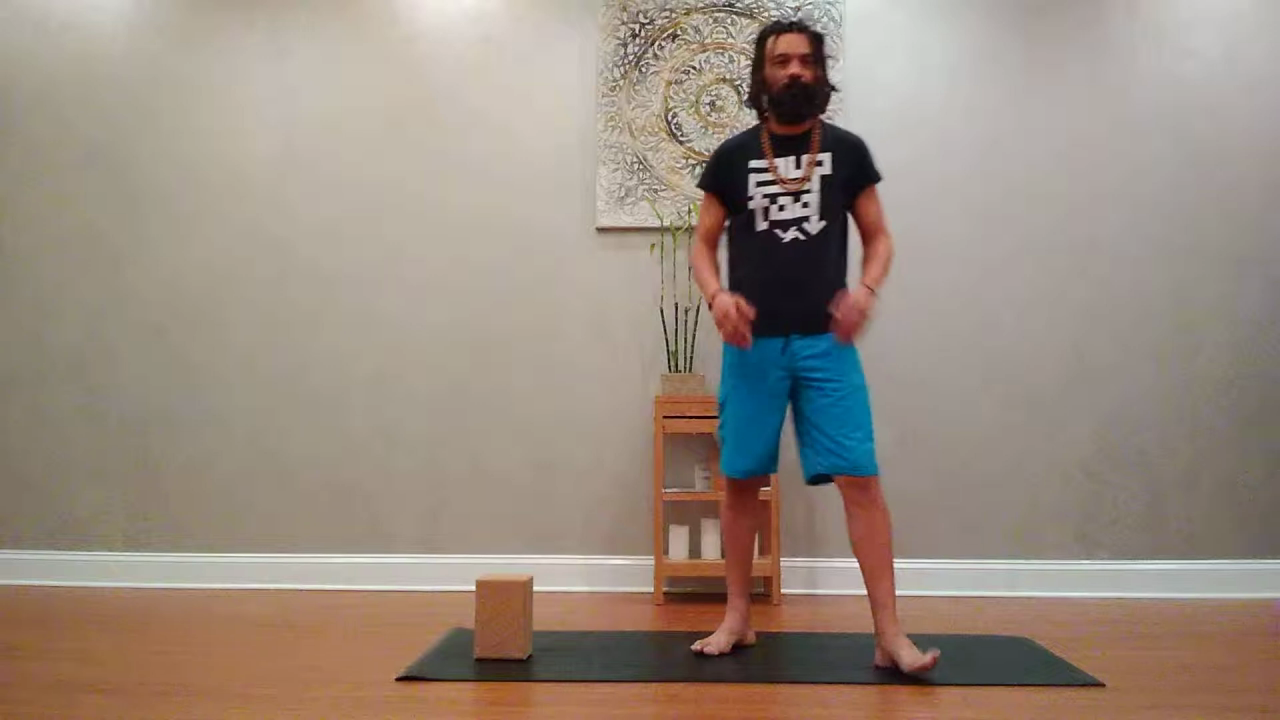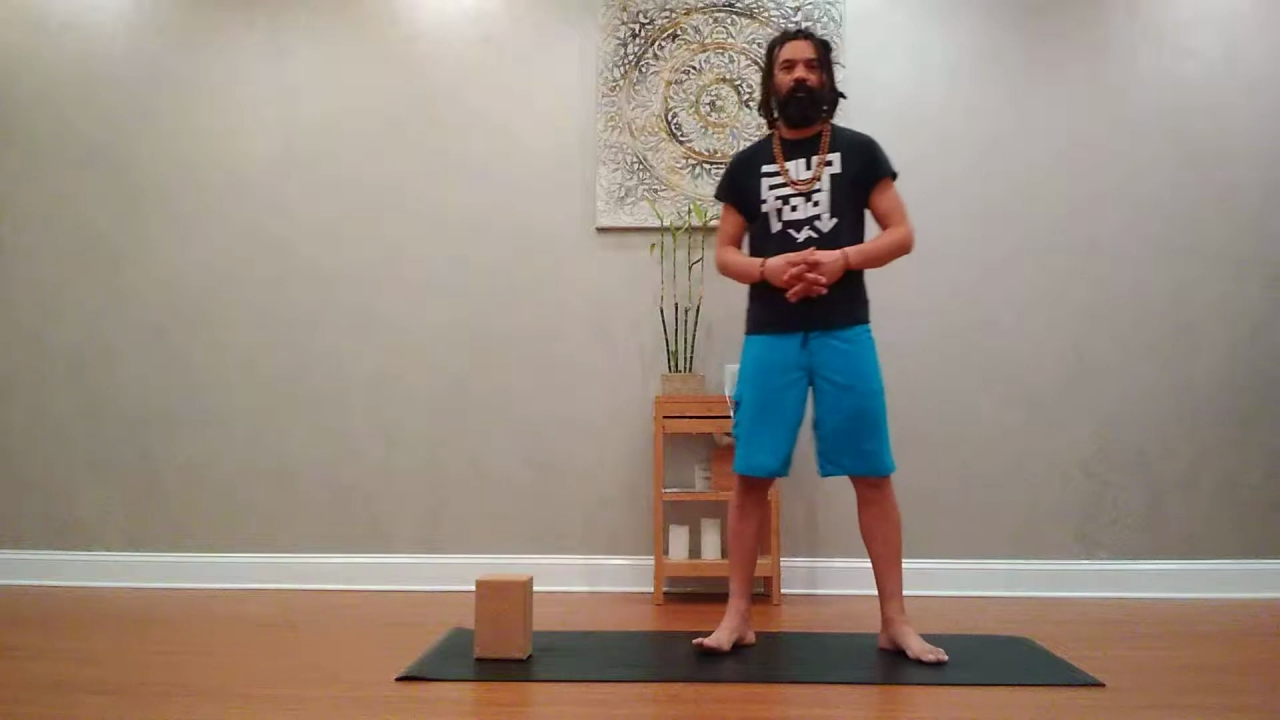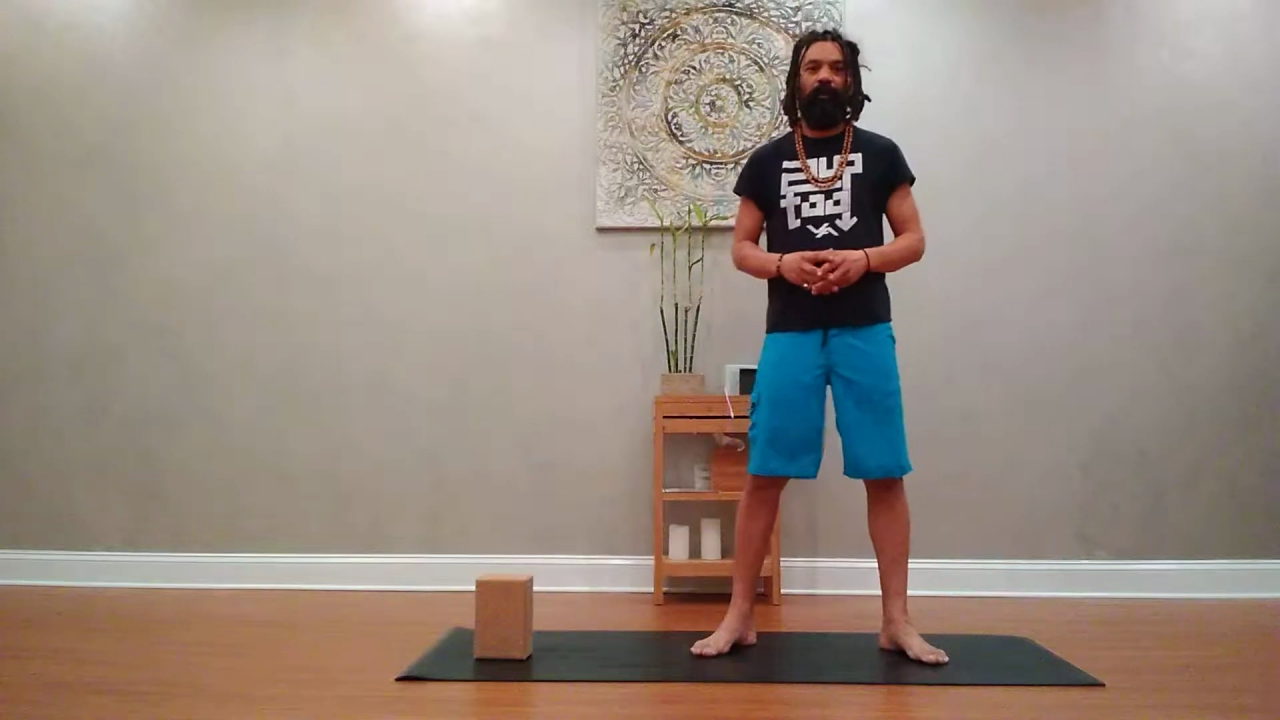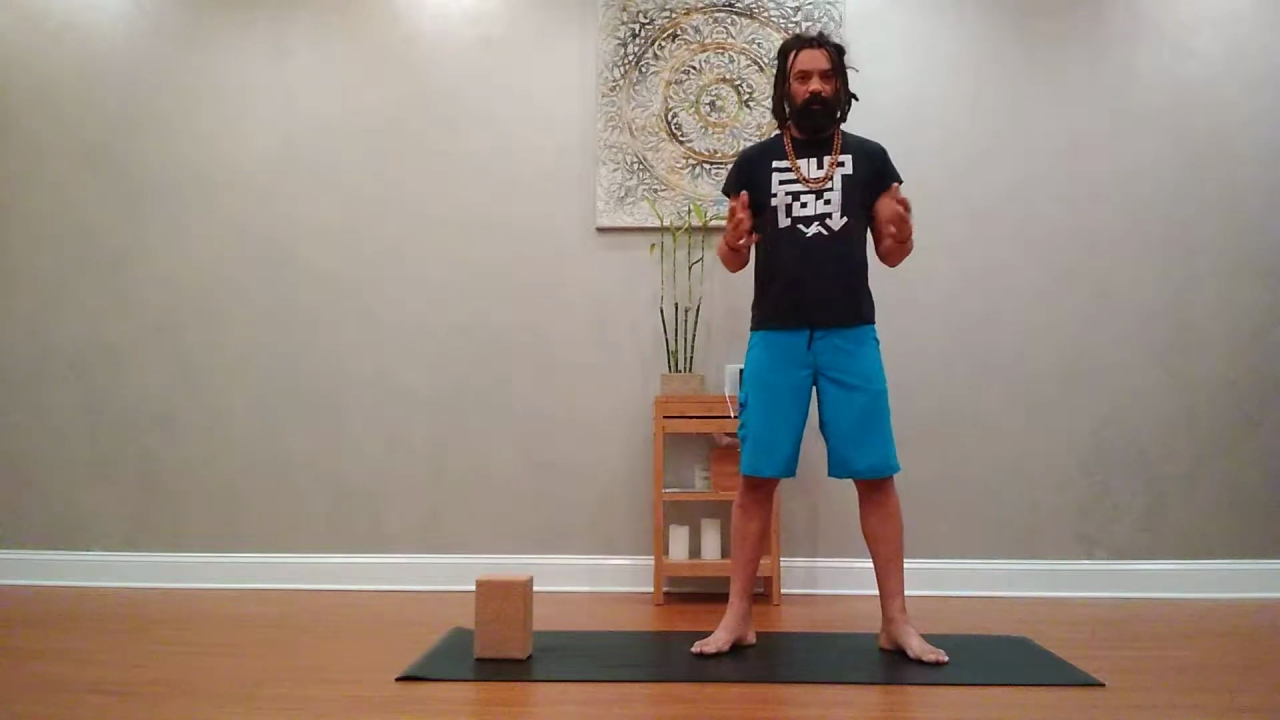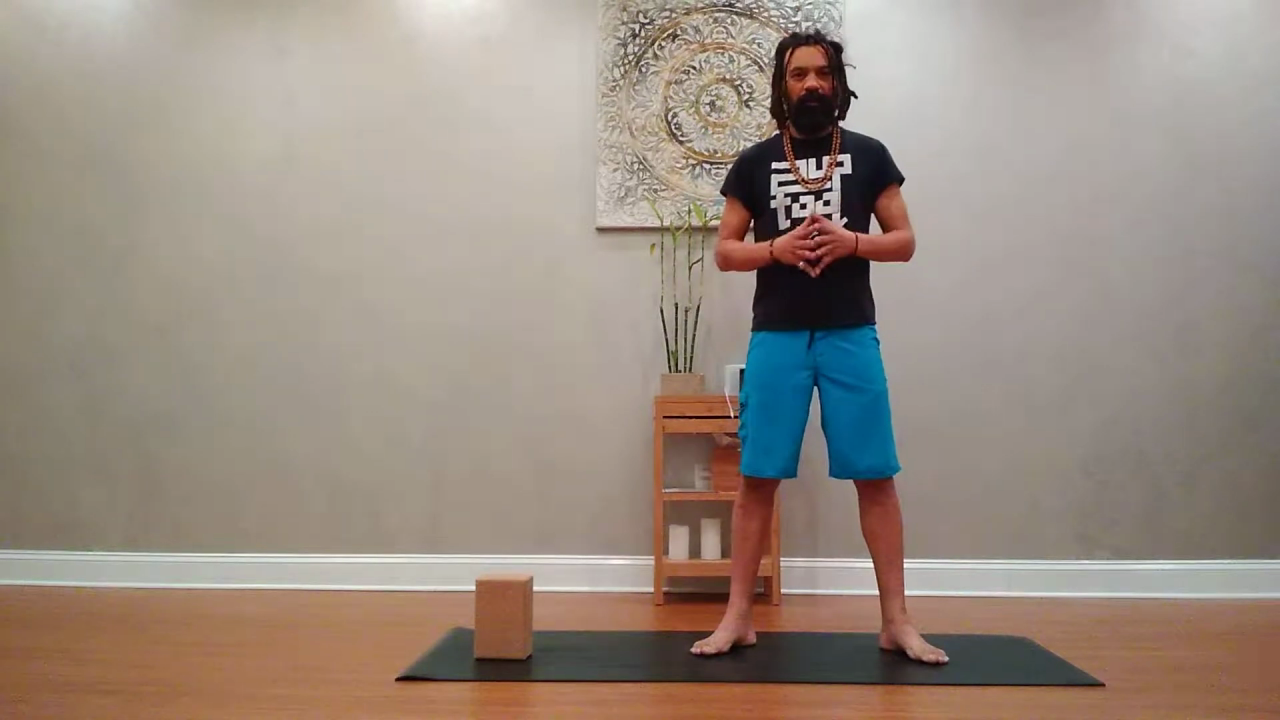
dt=0.5s
person 1, frame 1
left shoulder: (848, 150)
right shoulder: (733, 155)
left elbow: (878, 235)
right elbow: (703, 241)
left wrist: (866, 289)
right wrist: (716, 295)
left hip: (825, 340)
right hip: (755, 341)
left knee: (860, 477)
right knee: (740, 479)
left ankle: (889, 633)
right ankle: (737, 617)
person 1, frame 2
left shoulder: (860, 150)
right shoulder: (746, 165)
left elbow: (901, 234)
right elbow: (724, 254)
left wrist: (840, 259)
right wrist: (767, 268)
left hip: (845, 334)
right hip: (769, 338)
left knee: (872, 476)
right knee: (751, 477)
left ankle: (894, 620)
right ankle: (738, 615)
person 1, frame 3
left shoulder: (881, 154)
right shoulder: (767, 161)
left elbow: (914, 240)
right elbow: (741, 248)
left wrist: (865, 259)
right wrist: (784, 264)
left hip: (865, 334)
right hip: (789, 336)
left knee: (885, 477)
right knee: (765, 476)
left ankle: (896, 620)
right ankle: (739, 615)
person 1, frame 4
left shoulder: (869, 157)
right shoulder: (755, 161)
left elbow: (891, 253)
right elbow: (732, 261)
left wrist: (900, 232)
right wrist: (734, 239)
left hip: (851, 335)
right hip: (775, 336)
left knee: (875, 475)
right knee: (758, 476)
left ankle: (896, 620)
right ankle: (738, 616)
person 1, frame 5
left shoulder: (869, 154)
right shoulder: (755, 162)
left elbow: (905, 241)
right elbow: (725, 251)
left wrist: (855, 241)
right wrist: (772, 249)
left hip: (851, 335)
right hip: (777, 338)
left knee: (875, 476)
right knee: (758, 478)
left ankle: (896, 620)
right ankle: (738, 616)
